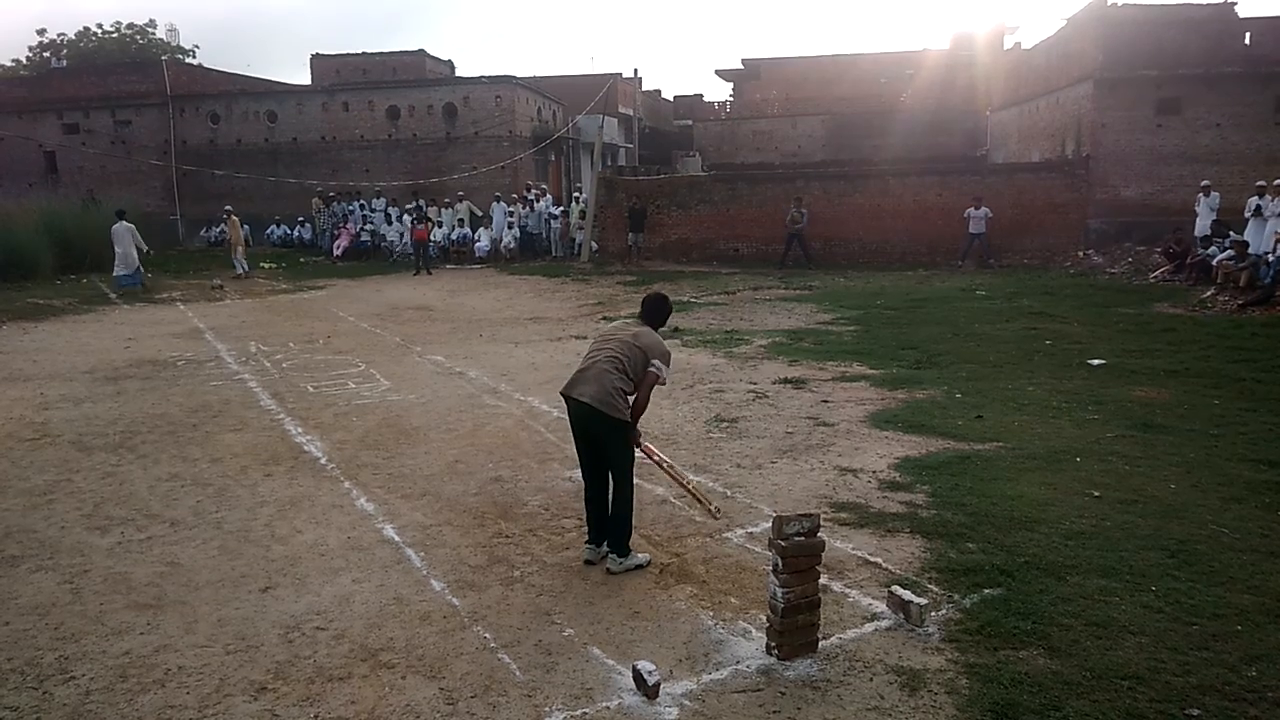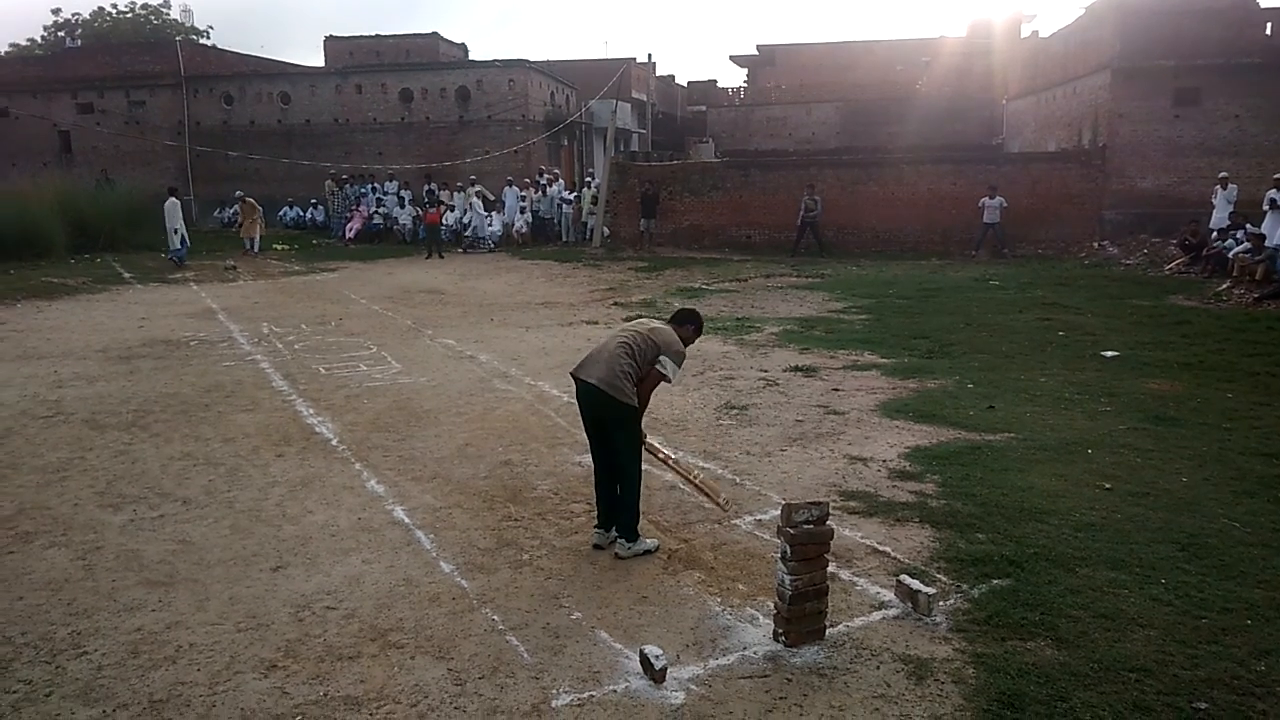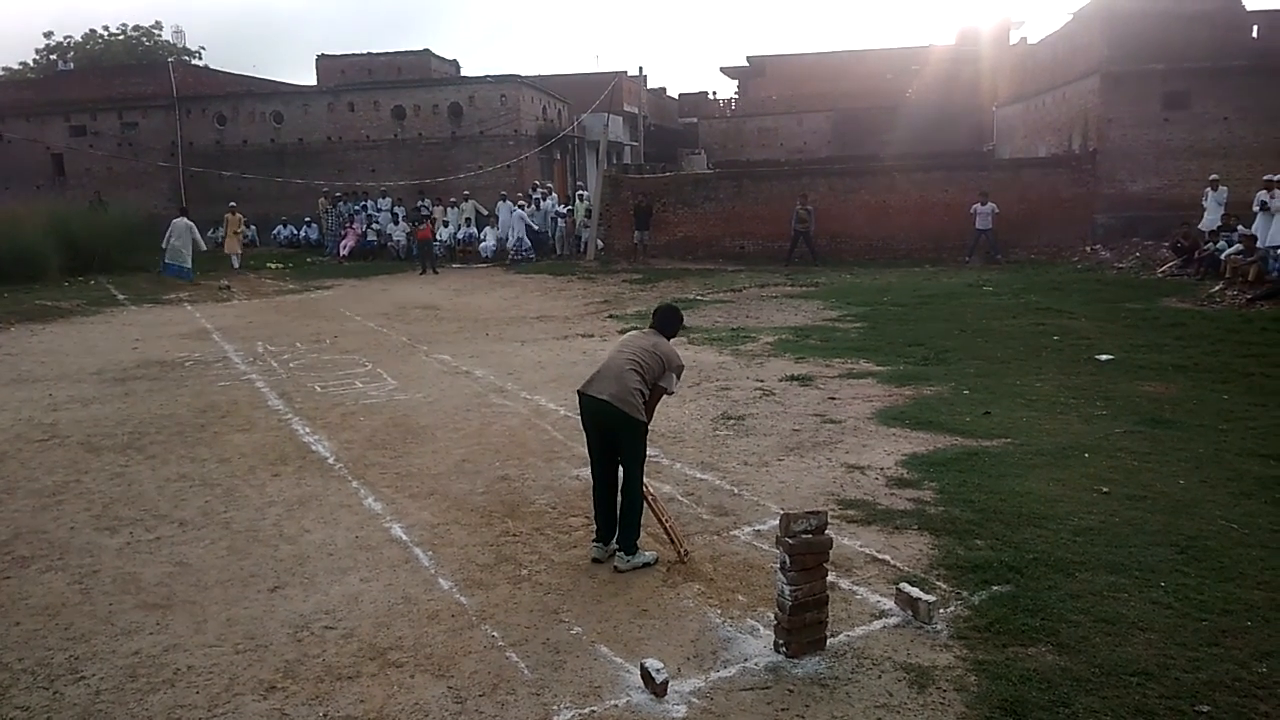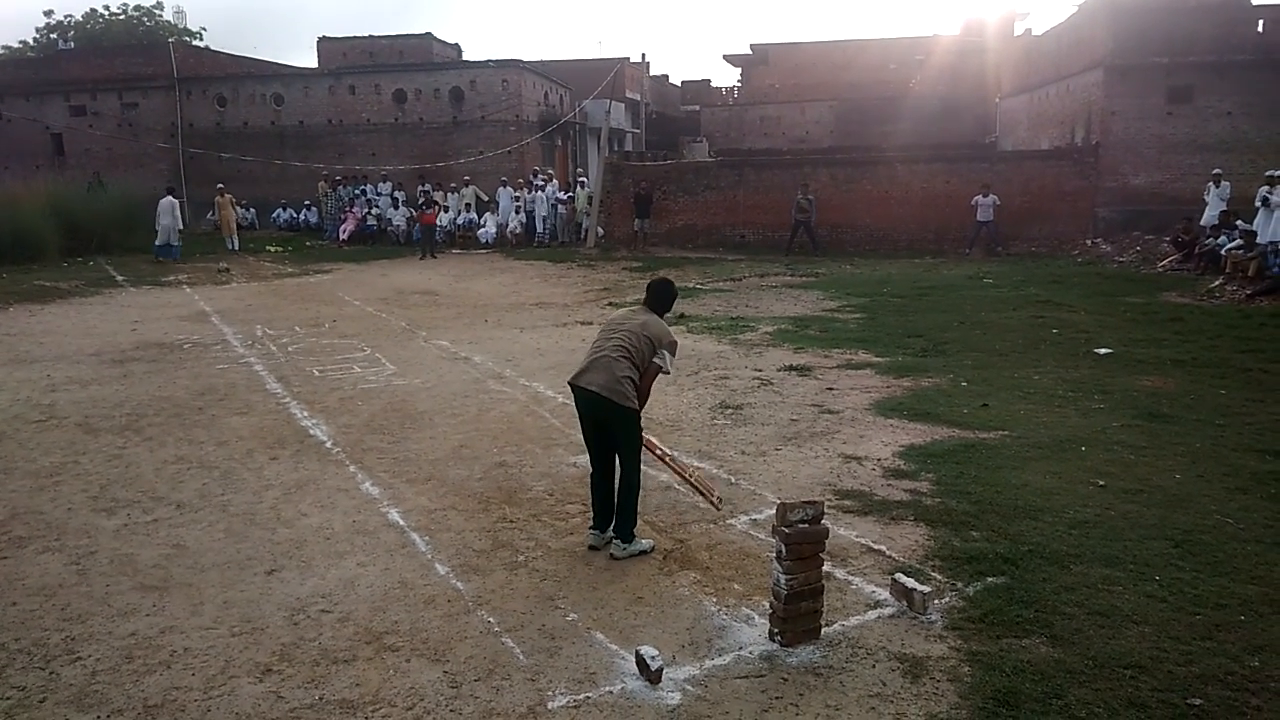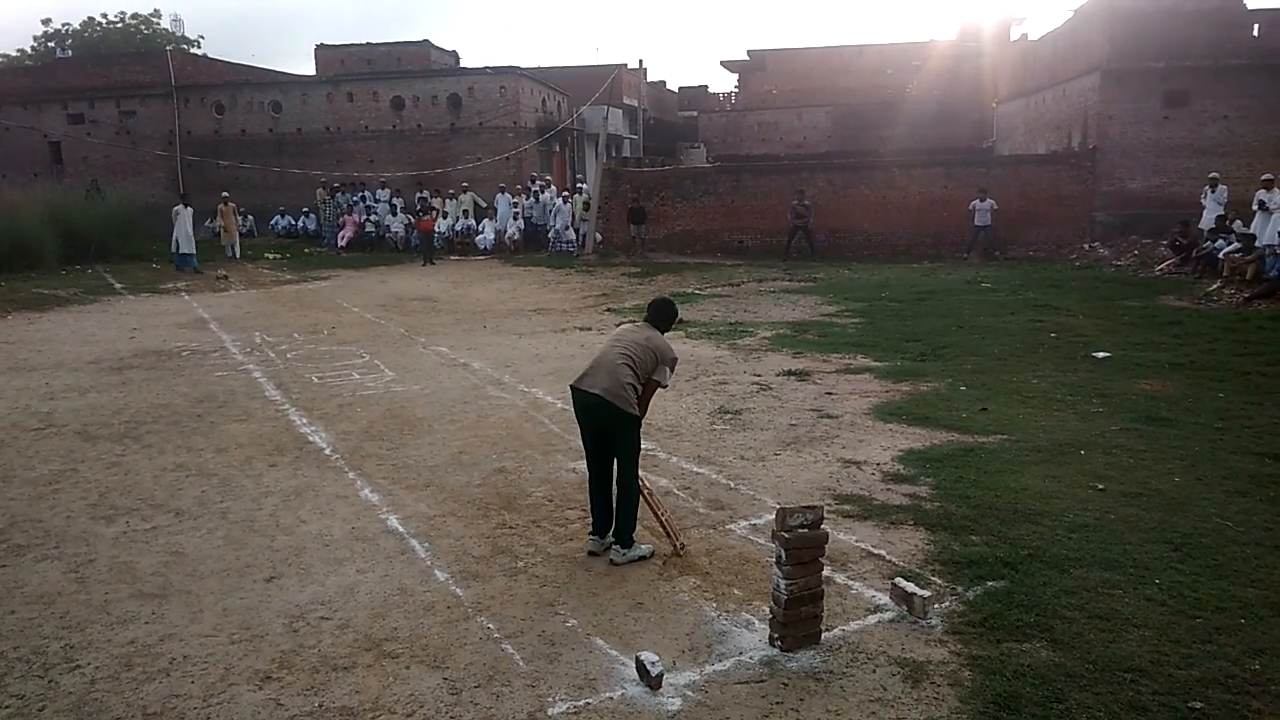
dt=1s
person 1, frame 1
left shoulder: (615, 328)
right shoulder: (658, 349)
right elbow: (642, 396)
left wrist: (625, 426)
right wrist: (632, 428)
left hip: (575, 398)
right hip: (607, 408)
left knee: (594, 480)
right knee: (622, 484)
left ankle: (595, 544)
right ankle: (619, 554)
person 1, frame 2
left shoulder: (644, 324)
right shoulder: (675, 348)
right elbow: (644, 388)
left wrist: (630, 423)
right wrist: (636, 426)
left hip: (584, 380)
right hip: (613, 392)
left knee: (603, 464)
right knee: (628, 469)
left ankle: (603, 529)
right ankle: (628, 539)
person 1, frame 3
left shoulder: (630, 337)
right shoulder: (673, 359)
right elbow: (650, 404)
right wrist: (638, 434)
left hip: (590, 398)
right hip: (624, 408)
left knee: (602, 477)
right knee: (632, 482)
left ankle: (602, 543)
right ankle: (627, 553)
person 1, frame 4
left shoulder: (618, 316)
right shoulder: (665, 337)
right elbow: (644, 385)
right wrist: (633, 418)
left hip: (582, 387)
right hip: (616, 396)
left knee: (600, 466)
right knee: (630, 470)
left ankle: (598, 530)
right ankle: (623, 541)
person 1, frame 5
left shoulder: (623, 329)
right shoulder: (666, 352)
right elbow: (644, 398)
left wrist: (627, 426)
right wrist: (631, 428)
left hip: (582, 392)
right hip: (616, 402)
left knee: (598, 471)
right knee: (627, 477)
left ankle: (598, 536)
right ankle: (623, 546)
